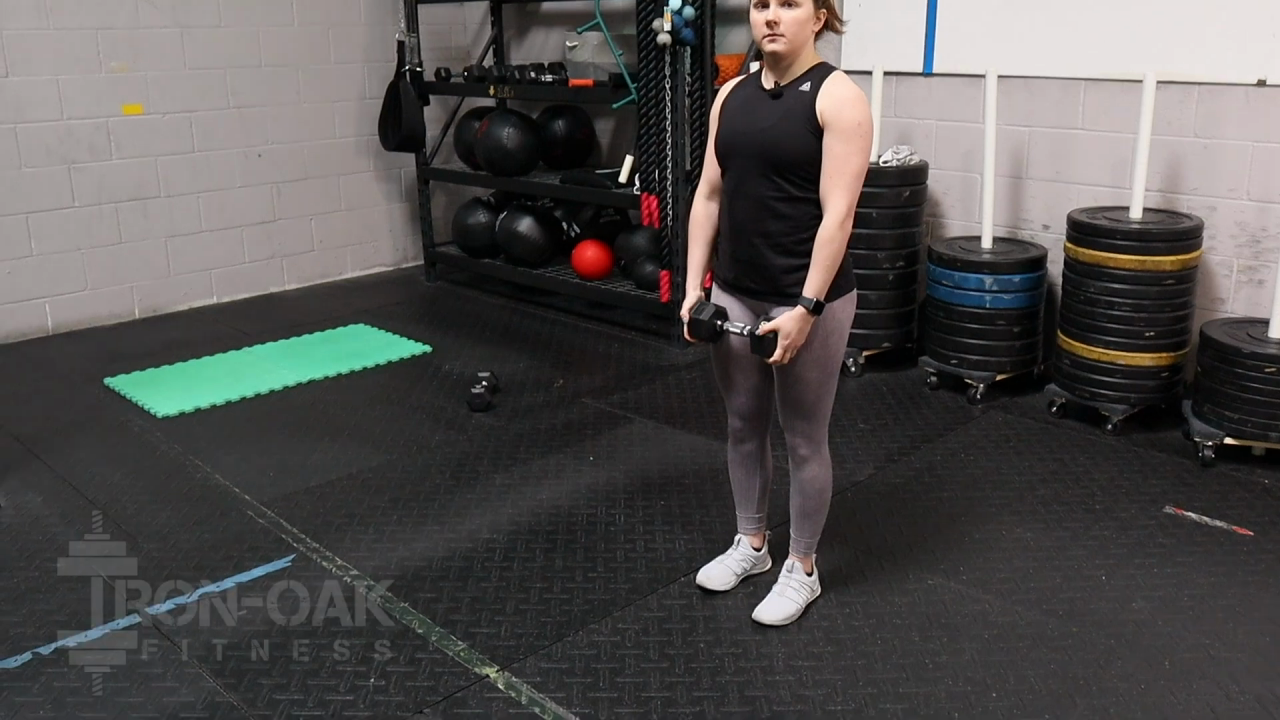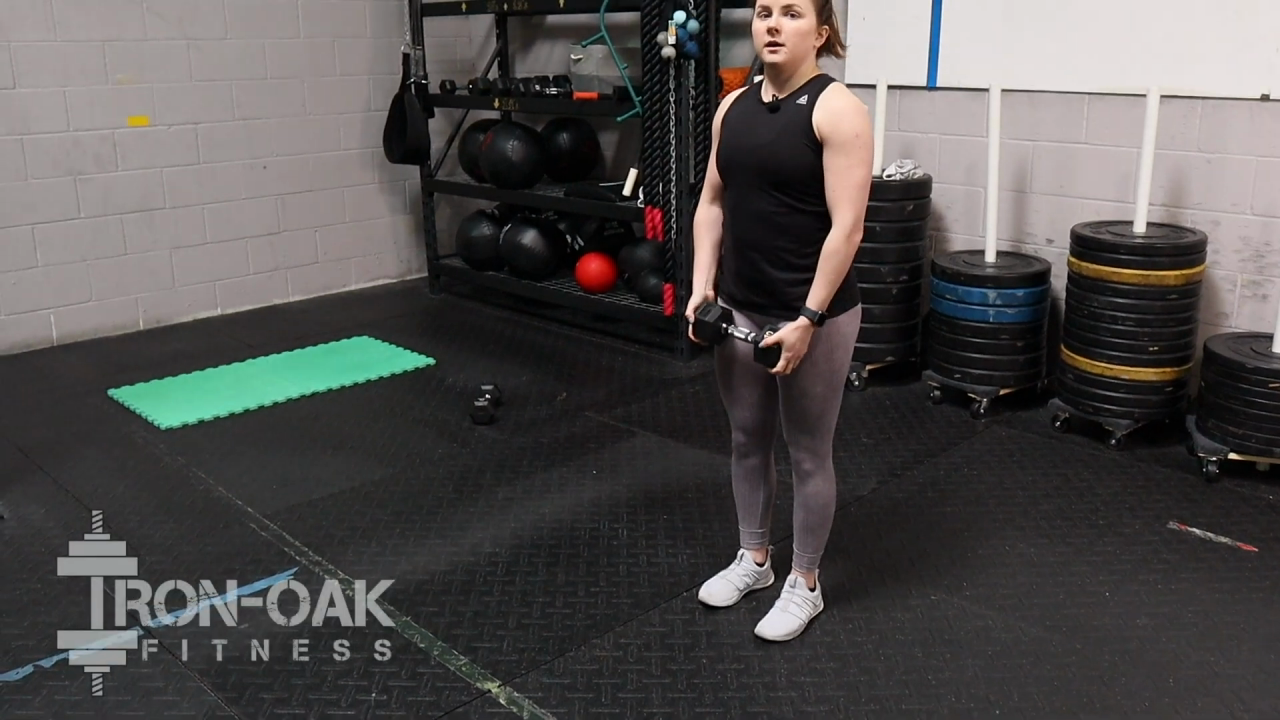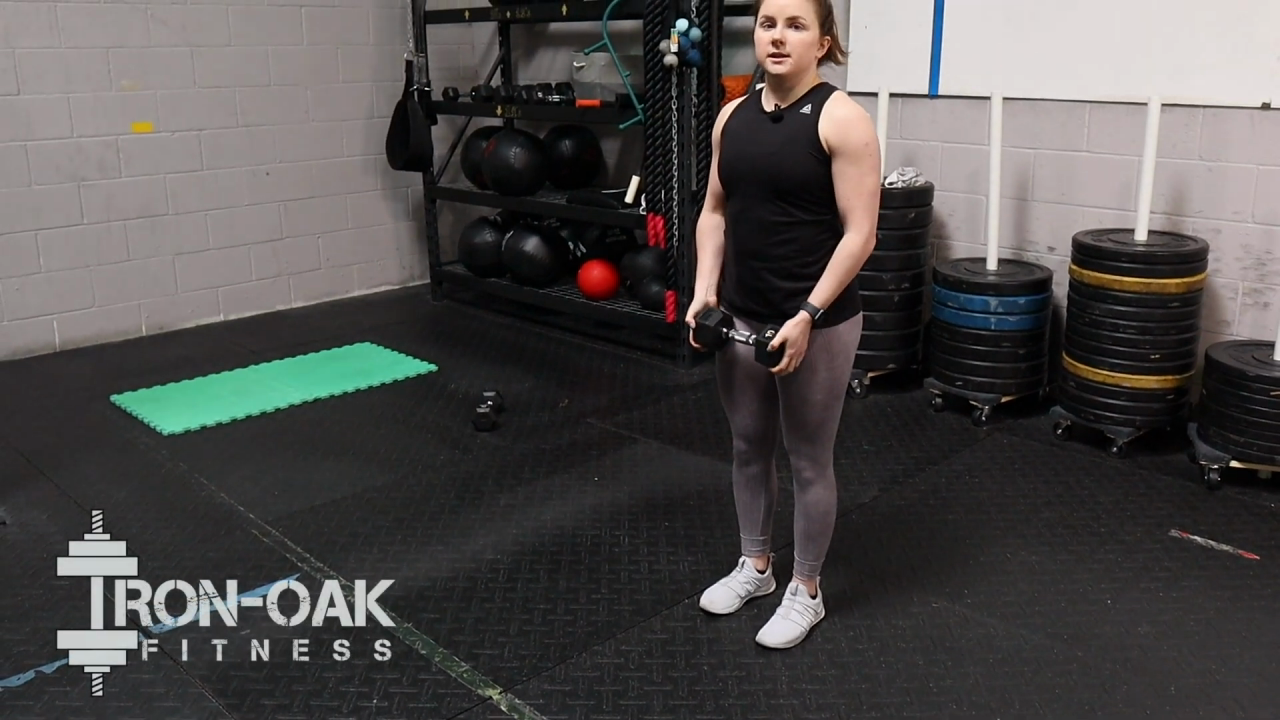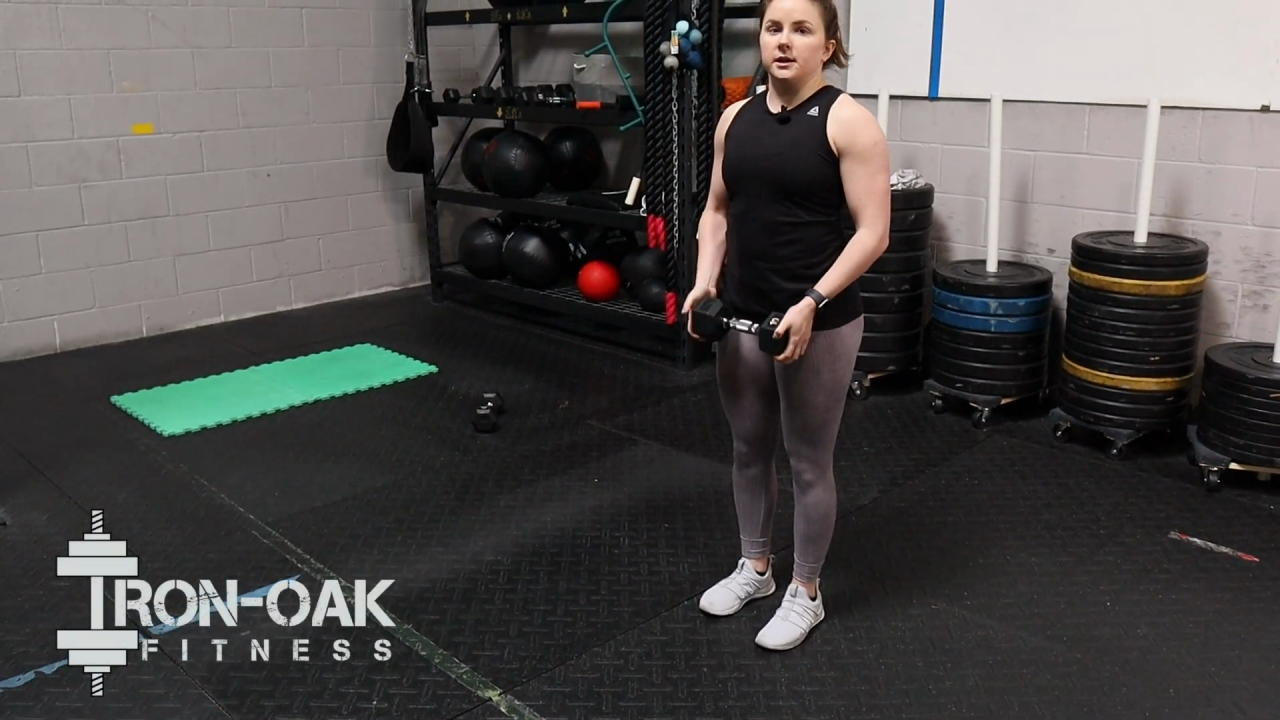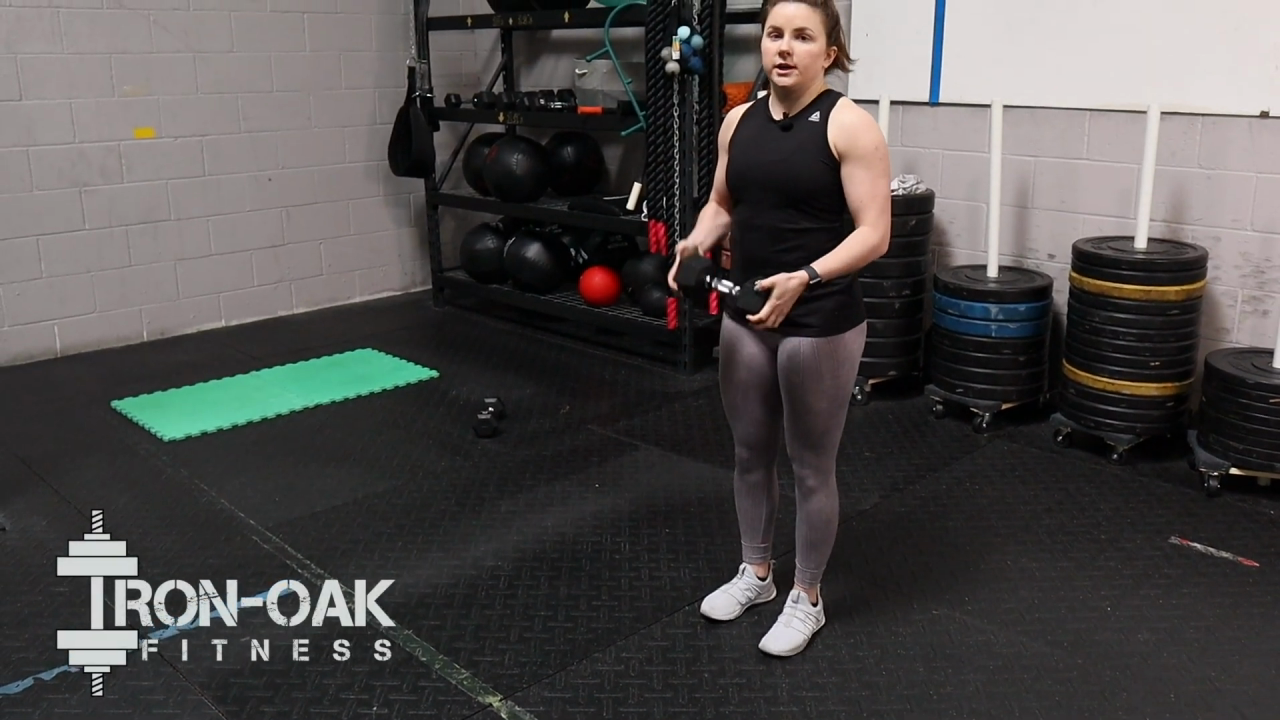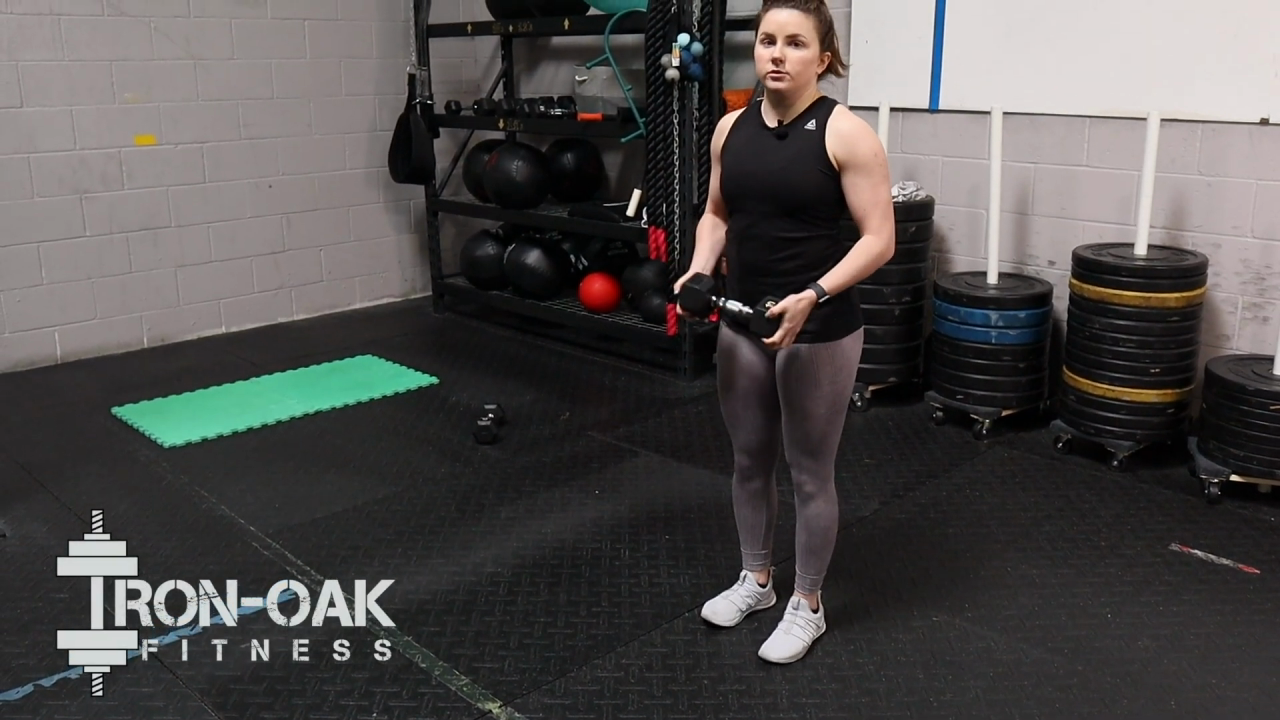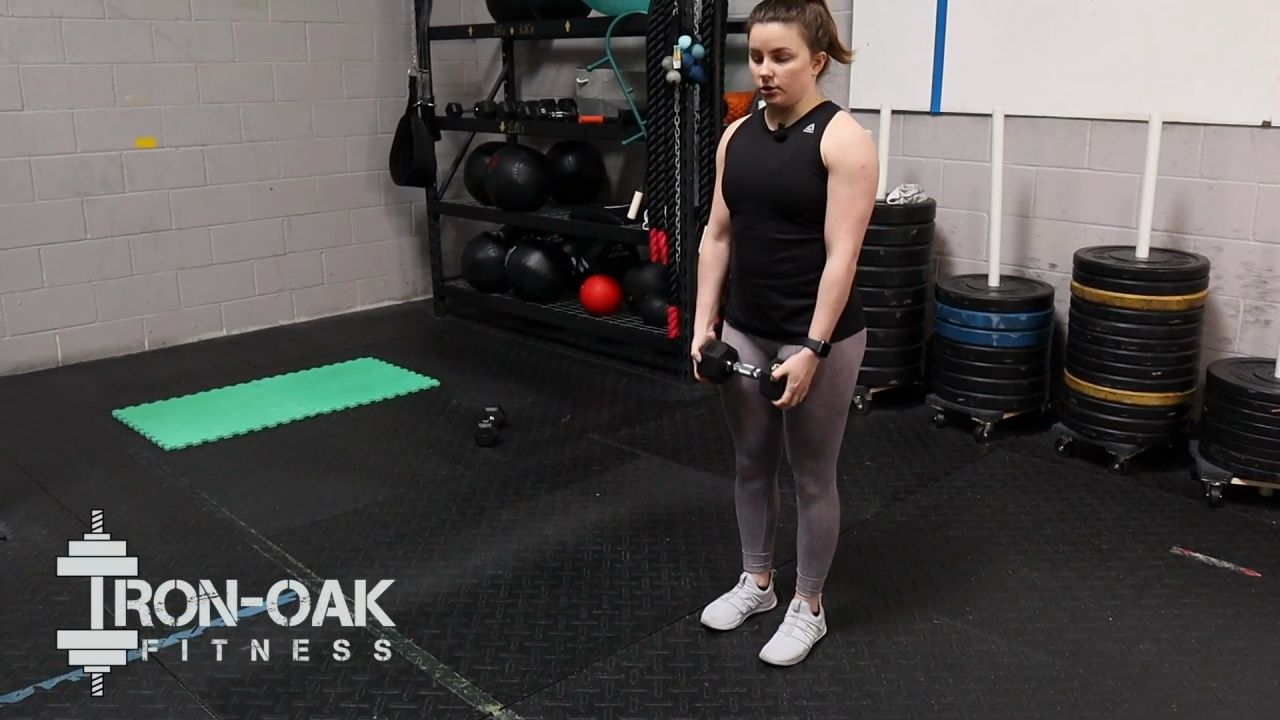
dt=0.4s
person 1, frame 1
left shoulder: (838, 96)
right shoulder: (732, 94)
left elbow: (838, 213)
right elbow: (709, 195)
left wrist: (806, 308)
right wrist: (694, 282)
left hip: (807, 297)
right hip: (735, 291)
left knee: (803, 437)
right knee: (742, 424)
left ankle: (802, 568)
right ankle: (750, 542)
person 1, frame 2
left shoulder: (837, 108)
right shoulder: (733, 106)
left elbow: (847, 227)
right elbow: (712, 202)
left wrist: (808, 320)
right wrist: (703, 284)
left hip: (814, 310)
right hip: (741, 305)
left knee: (807, 452)
right knee: (747, 438)
left ankle: (805, 583)
right ankle: (753, 558)
person 1, frame 3
left shoulder: (840, 118)
right shoulder: (733, 115)
left elbow: (859, 233)
left wrist: (808, 316)
right wrist: (705, 290)
left hip: (816, 320)
right hip: (742, 314)
left knee: (808, 460)
right knee: (748, 446)
left ankle: (805, 591)
right ankle: (754, 565)
person 1, frame 4
left shoulder: (847, 120)
right shoulder: (736, 117)
left elbow: (873, 231)
left wrist: (813, 302)
right wrist: (705, 280)
left hip: (818, 320)
right hip: (743, 314)
left knee: (808, 461)
right knee: (748, 448)
left ankle: (805, 593)
right ankle: (753, 567)
person 1, frame 5
left shoulder: (849, 124)
right shoulder: (740, 120)
left elbow: (874, 233)
left wrist: (803, 278)
right wrist: (698, 242)
left hip: (821, 323)
right hip: (744, 316)
left knee: (810, 467)
right knee: (750, 453)
left ankle: (807, 598)
right ankle: (756, 572)
person 1, frame 6
left shoulder: (845, 133)
right shoulder: (731, 129)
left elbow: (879, 239)
left wrist: (813, 297)
right wrist: (699, 271)
left hip: (819, 333)
right hip: (743, 326)
left knee: (809, 473)
right knee: (749, 460)
left ankle: (807, 606)
right ankle: (754, 579)
person 1, frame 7
left shoulder: (843, 138)
right shoulder: (737, 135)
left elbow: (842, 256)
right elbow: (718, 235)
left wrist: (812, 351)
right wrist: (704, 323)
left hip: (817, 336)
right hip: (746, 330)
left knee: (811, 475)
right knee: (751, 462)
left ankle: (808, 608)
right ankle: (756, 581)
